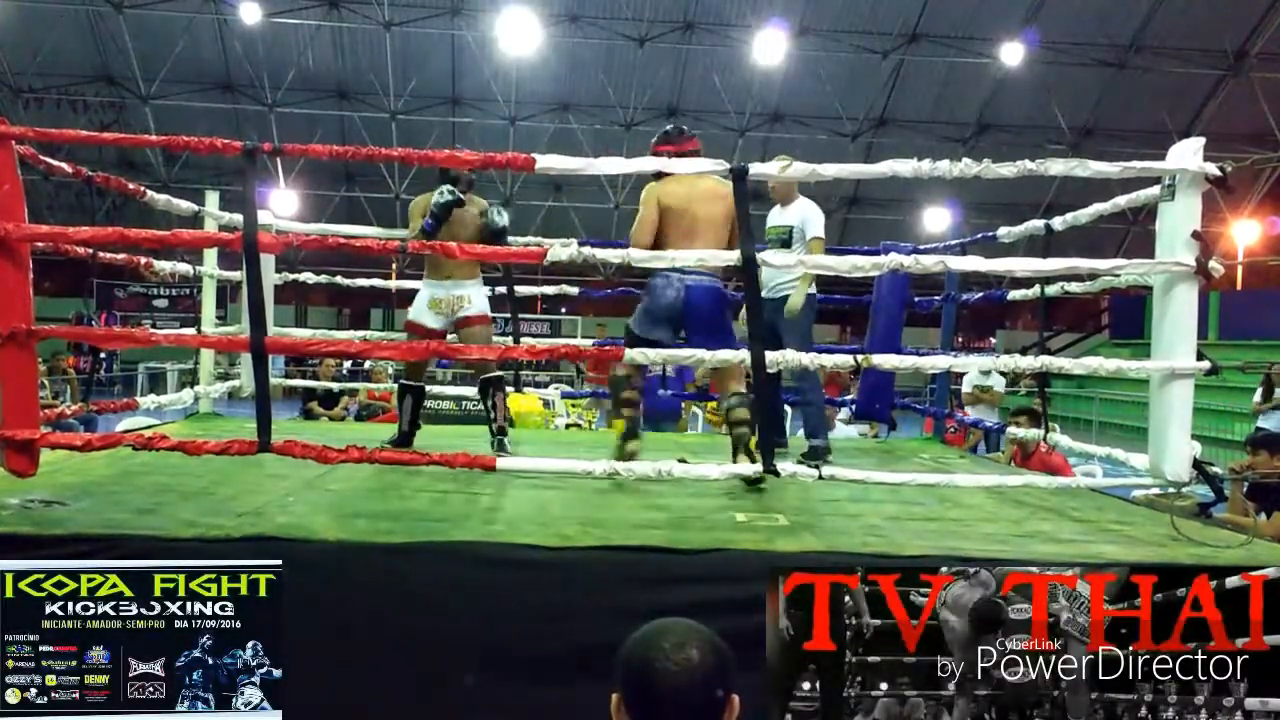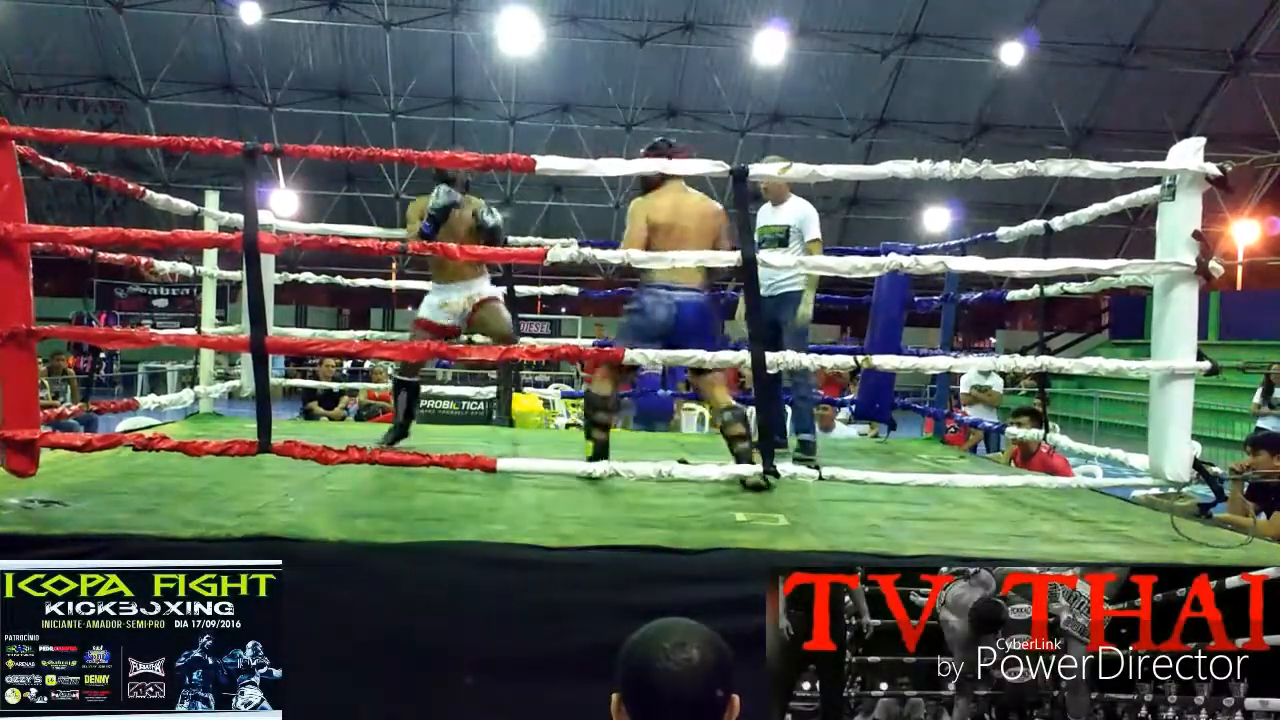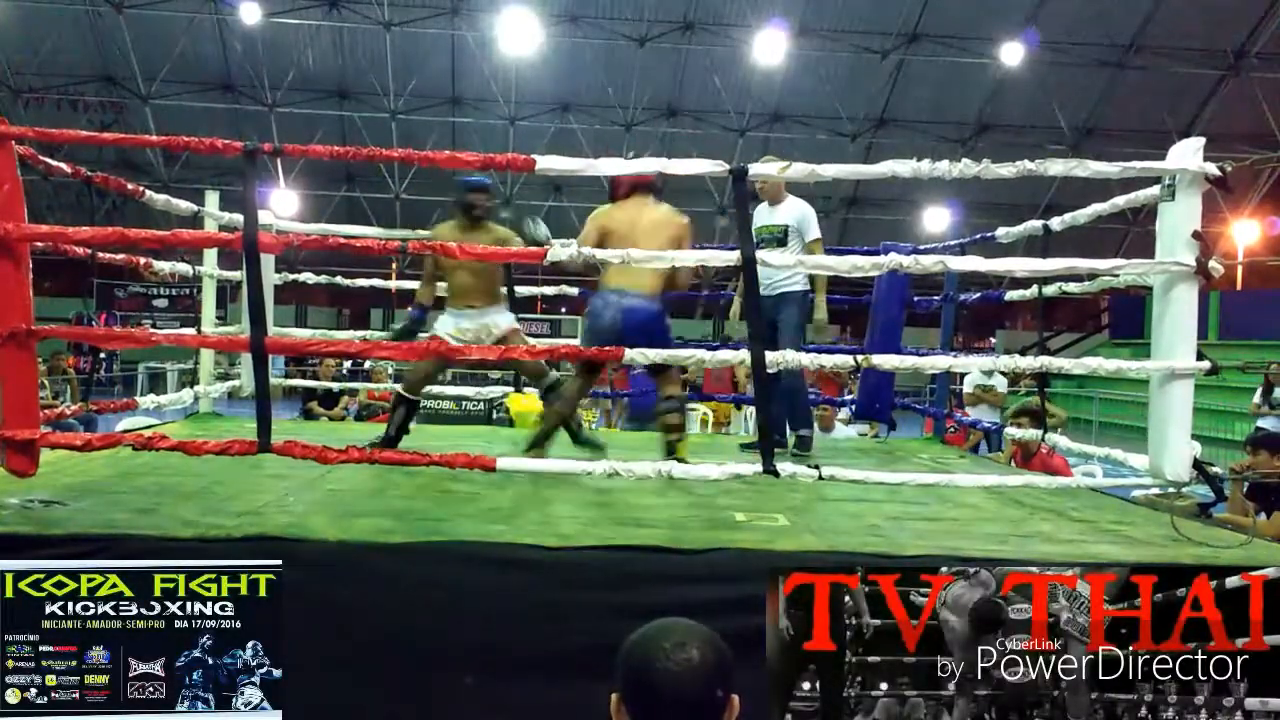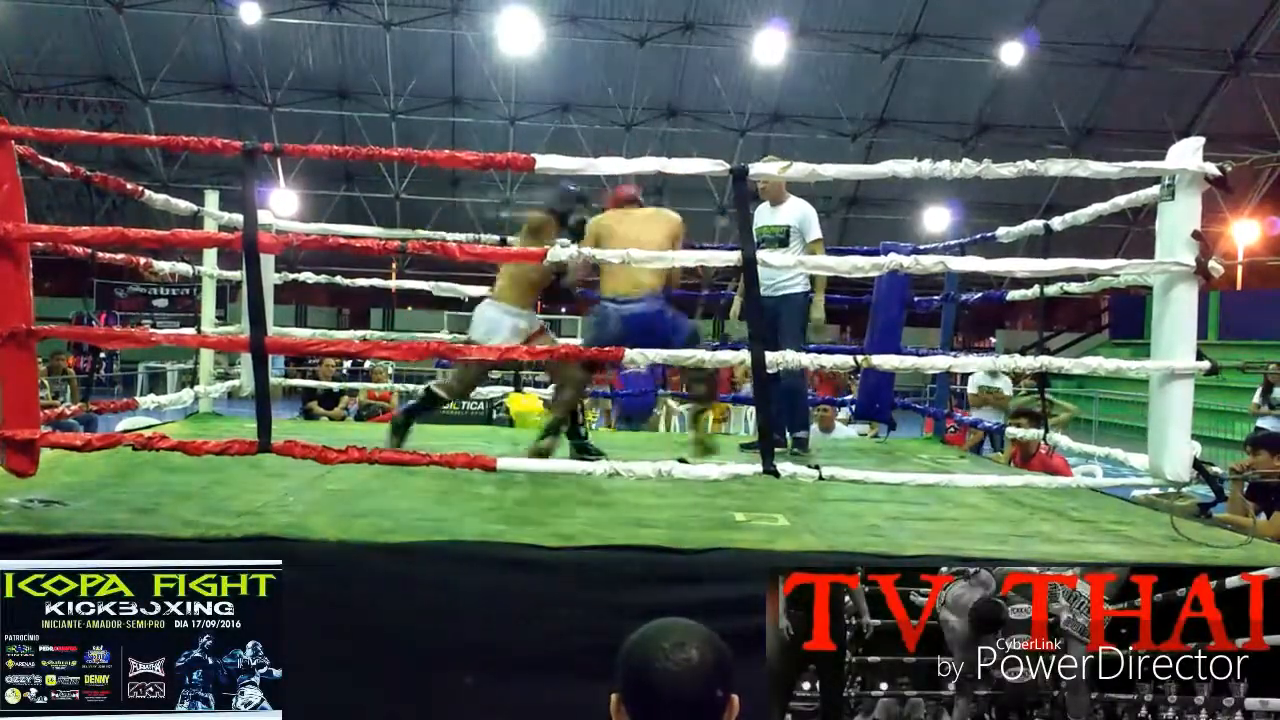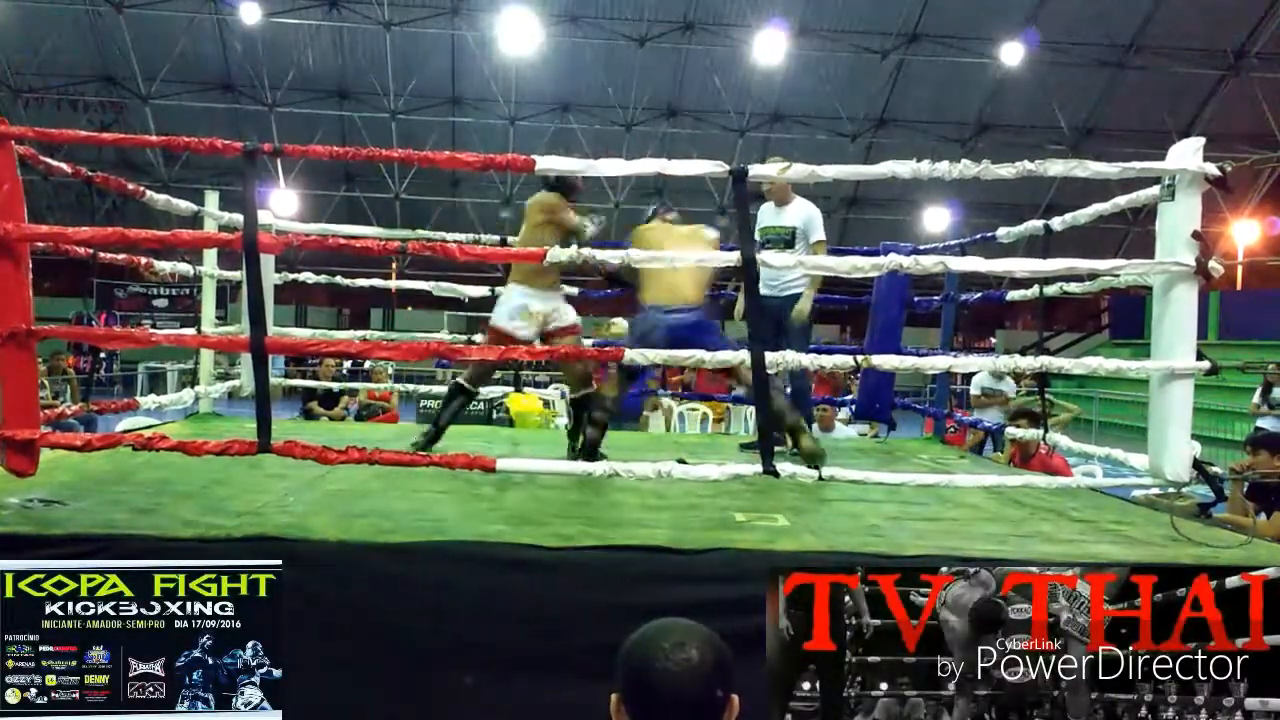
dt=0.2s
person 1, frame 1
left shoulder: (808, 210)
right shoulder: (773, 213)
left elbow: (817, 255)
left wrist: (801, 291)
left hip: (796, 301)
right hip: (768, 301)
left knee: (802, 370)
right knee: (765, 369)
left ankle: (818, 443)
right ankle: (775, 434)
person 1, frame 2
left shoulder: (802, 209)
right shoulder: (763, 212)
left elbow: (816, 257)
left wrist: (808, 299)
right wrist: (744, 299)
left hip: (793, 296)
right hip: (764, 298)
left knee: (795, 365)
left ankle: (806, 437)
right ankle: (775, 434)
person 1, frame 3
left shoulder: (800, 209)
right shoulder: (758, 213)
left elbow: (817, 257)
left wrist: (820, 301)
right wrist: (738, 297)
left hip: (793, 295)
right hip: (763, 298)
left knee: (790, 364)
right knee: (766, 369)
left ankle: (803, 431)
right ankle: (775, 434)
person 1, frame 4
left shoulder: (802, 209)
right shoulder: (760, 212)
left elbow: (818, 257)
left wrist: (819, 300)
right wrist: (738, 297)
left hip: (794, 296)
right hip: (763, 298)
left knee: (792, 368)
left ankle: (800, 433)
right ankle: (775, 433)
person 1, frame 5
left shoulder: (808, 211)
right shoulder: (763, 212)
left elbow: (820, 258)
left wrist: (808, 297)
right wrist: (743, 296)
left hip: (796, 298)
right hip: (765, 298)
left knee: (798, 369)
person 2, frame 1
left shoulder: (657, 191)
right shoulder: (728, 190)
left elbow: (639, 245)
right elbow: (734, 246)
left hip: (667, 287)
right hip: (710, 289)
left knee: (627, 362)
right knee: (730, 380)
left ankle: (629, 438)
right ankle: (744, 456)
person 2, frame 2
left shoulder: (644, 206)
right shoulder: (714, 209)
left wrist: (654, 247)
left hip: (653, 301)
right hip: (696, 305)
left knee: (606, 374)
right knee: (715, 389)
left ankle: (598, 454)
right ankle: (747, 465)
person 2, frame 3
left shoulder: (604, 214)
right shoulder: (680, 223)
right elbow: (683, 281)
left hip: (606, 307)
right hip: (648, 313)
left knee: (584, 378)
right knee: (669, 382)
left ankle: (537, 445)
right ankle: (674, 456)
person 2, frame 4
left shoulder: (599, 223)
right shoulder: (672, 220)
left elbow: (576, 274)
right elbow: (676, 279)
left hip: (610, 314)
right hip: (650, 313)
left knee: (580, 374)
left ankle: (548, 439)
right ankle: (702, 434)
person 2, frame 5
left shoulder: (644, 233)
right shoulder: (707, 235)
left hip: (651, 321)
right hip: (689, 321)
left knee: (621, 375)
right knee: (747, 375)
left ankle: (588, 449)
right ankle: (802, 438)
person 3, frame 1
left shoulder: (481, 208)
right shoulder: (423, 203)
left wrist: (499, 235)
right wrist: (436, 216)
left hip: (470, 292)
right hip: (432, 292)
left knee: (485, 363)
right knee: (413, 366)
left ankle: (499, 438)
right ankle: (405, 434)
person 3, frame 2
left shoulder: (477, 207)
right shoulder: (419, 208)
left elbow: (497, 247)
left wrist: (494, 229)
right wrist: (434, 217)
left hip: (477, 290)
right hip: (442, 294)
left knee: (505, 334)
right knee: (410, 362)
right ankle: (399, 427)
person 3, frame 3
left shoulder: (498, 234)
right shoulder: (440, 234)
right elbow: (428, 282)
left wrist: (540, 243)
right wrist: (415, 317)
left hip: (497, 317)
right hip: (456, 320)
left knee: (539, 371)
right knee: (416, 380)
left ankle: (575, 430)
right ankle: (391, 438)
person 3, frame 4
left shoulder: (558, 237)
right shoulder: (543, 222)
left hip: (525, 317)
right hip: (503, 314)
left knee: (567, 372)
right knee: (462, 383)
left ankle: (579, 442)
right ankle: (405, 419)
person 3, frame 5
left shoulder: (561, 209)
right shoulder: (546, 201)
right elbow: (585, 230)
left hip: (552, 301)
right hip: (519, 300)
left knee: (581, 374)
right knee: (480, 371)
left ankle: (578, 445)
right ankle: (432, 432)
